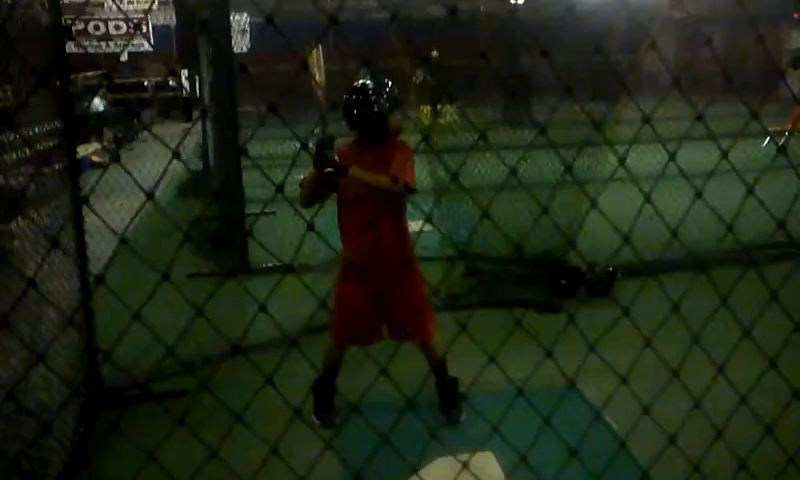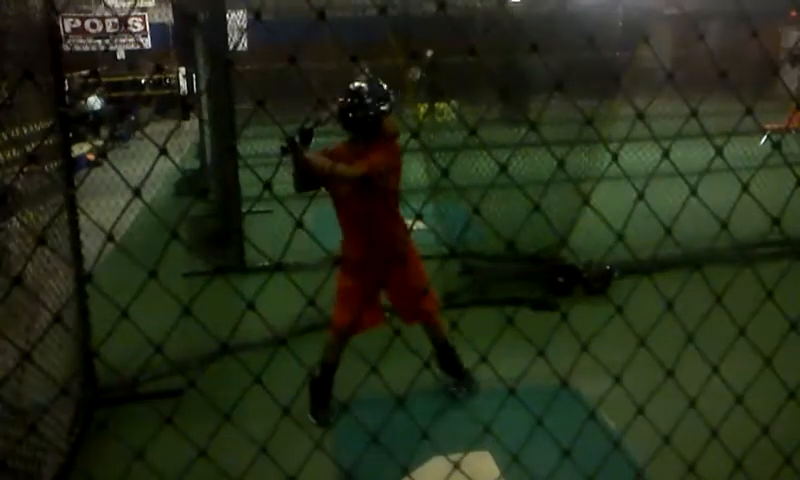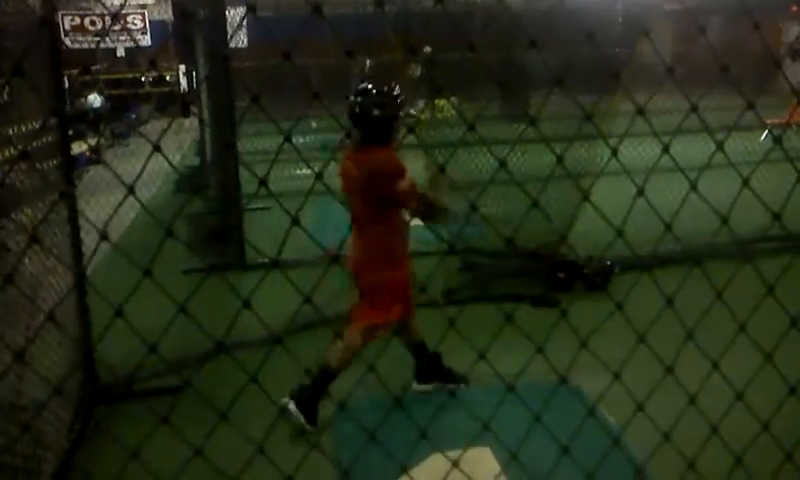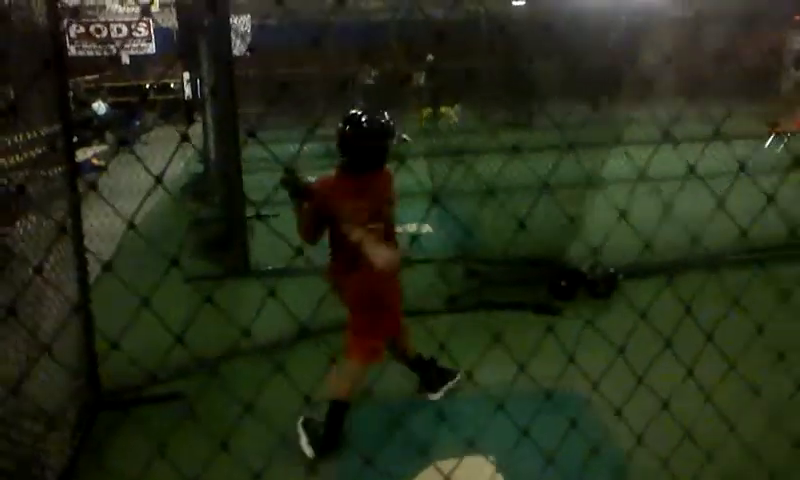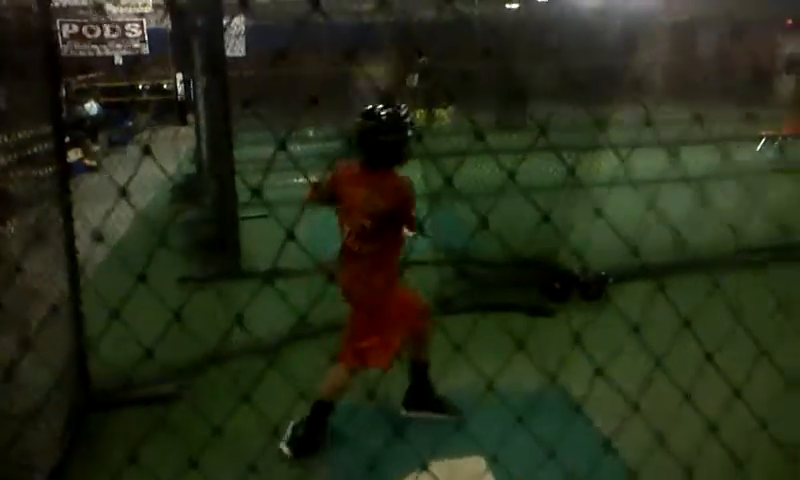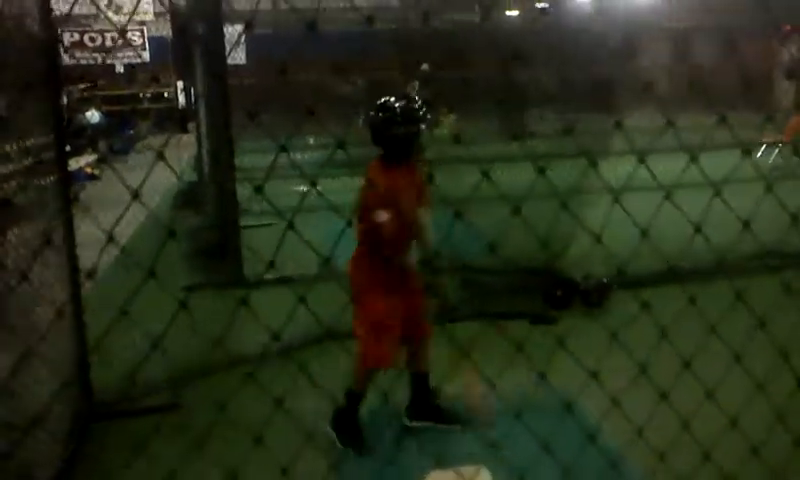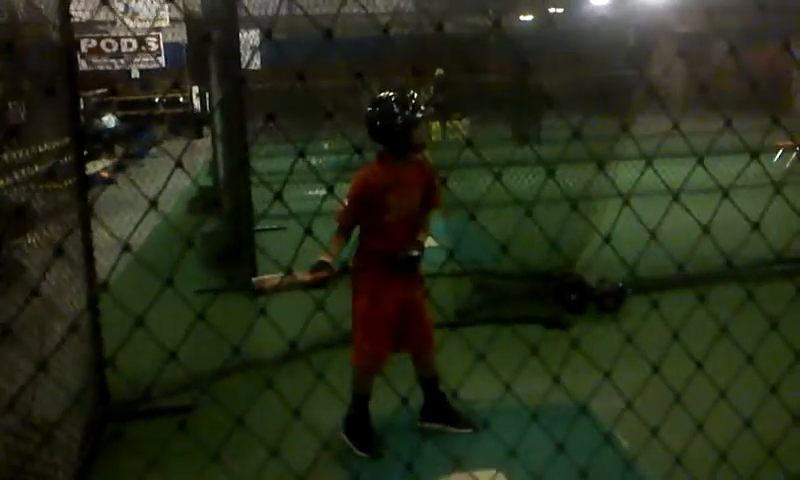
dt=0.4s
person 1, frame 1
left shoulder: (399, 149)
right shoulder: (341, 155)
left elbow: (397, 186)
right elbow: (306, 200)
left wrist: (346, 170)
right wrist: (319, 165)
left hip: (398, 261)
right hip: (358, 264)
left knee: (422, 330)
right knee: (343, 333)
left ankle: (447, 389)
right ankle: (324, 392)
person 1, frame 2
left shoulder: (389, 149)
right shoulder: (334, 155)
left elbow: (354, 174)
left wrist: (306, 158)
right wrist: (302, 156)
left hip: (396, 252)
right hip: (357, 258)
left knee: (428, 311)
right knee: (342, 326)
left ankle: (451, 364)
right ankle: (321, 388)
person 1, frame 3
left shoulder: (352, 156)
right shoulder: (385, 162)
right elbow: (414, 205)
right wrist: (432, 204)
left hip: (370, 250)
right hip: (383, 256)
left knee: (400, 311)
right knee: (366, 325)
left ankle: (428, 369)
right ankle: (310, 394)
person 1, frame 4
left shoulder: (324, 190)
right shoulder: (383, 179)
left elbow: (309, 237)
left wrist: (304, 199)
left hip: (347, 277)
right hip: (380, 277)
left knee: (388, 327)
right knee: (362, 350)
left ankle: (422, 378)
right ankle: (335, 427)
person 1, frame 5
left shoulder: (346, 172)
right shoulder: (399, 188)
left elbow: (317, 196)
right elbow: (413, 225)
left hip: (359, 271)
right hip: (374, 282)
left knee: (418, 316)
right knee: (354, 356)
left ankle: (420, 395)
right ankle: (310, 431)
person 1, frame 6
left shoulder: (409, 169)
right shoulder: (381, 184)
left elbow: (419, 212)
right elbow: (389, 244)
left wrist: (428, 252)
right wrist: (420, 278)
left hip: (399, 271)
right hip: (375, 275)
left knee: (418, 333)
right knee: (376, 352)
left ankle: (421, 403)
right ankle: (346, 415)
person 1, frame 7
left shoulder: (422, 169)
right shoulder: (369, 179)
right elbow: (345, 226)
left wrist: (418, 245)
right wrist: (328, 259)
left hip: (408, 271)
right hip: (374, 275)
left knee: (422, 340)
right knee: (370, 352)
left ankle: (435, 406)
right ankle: (357, 420)
